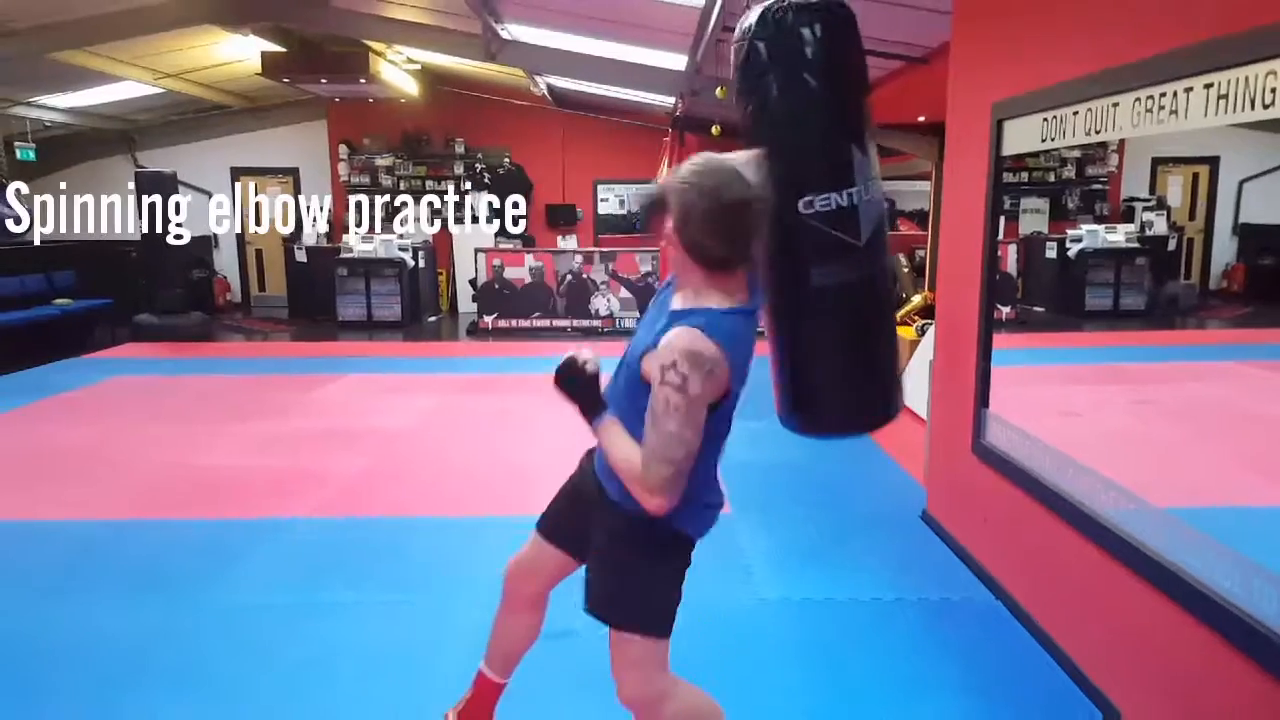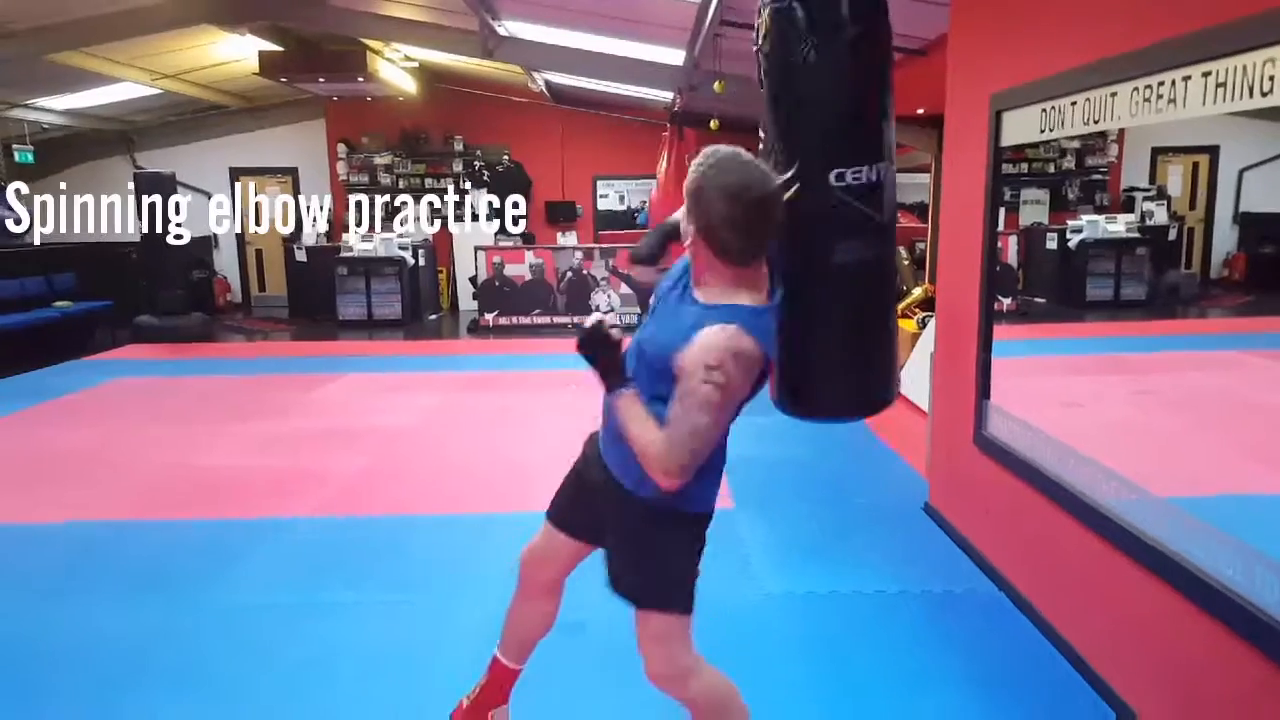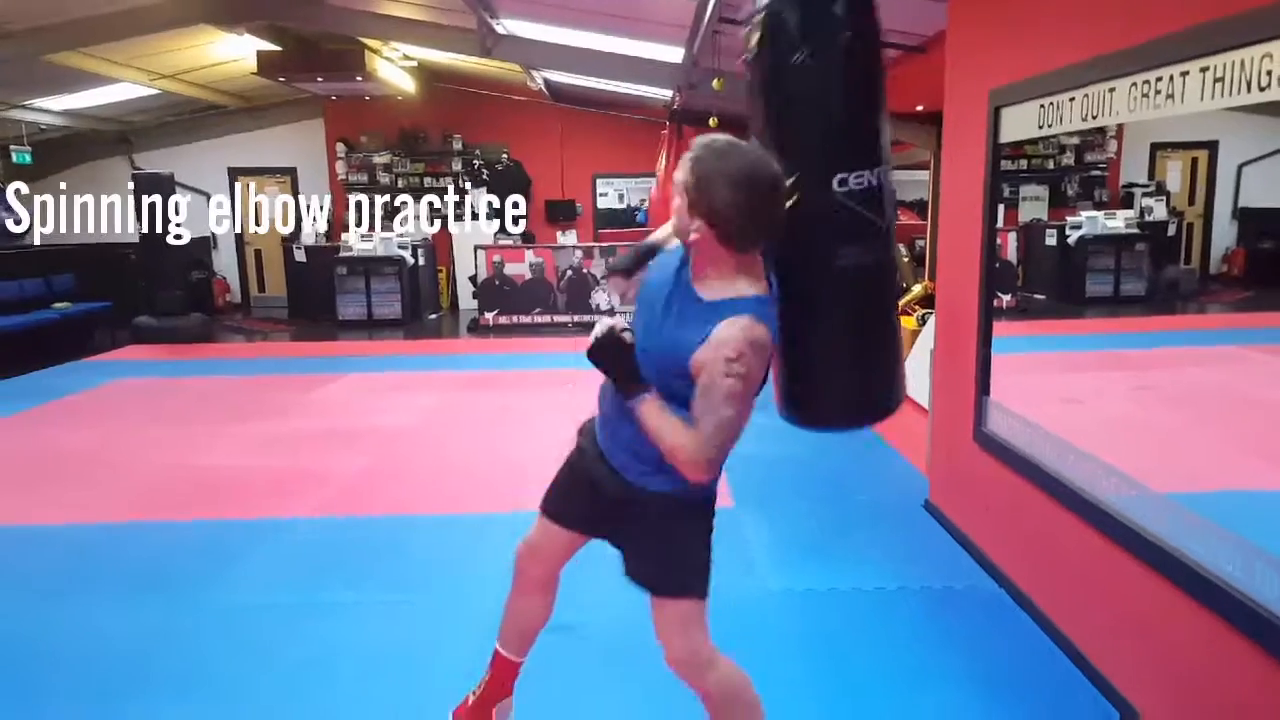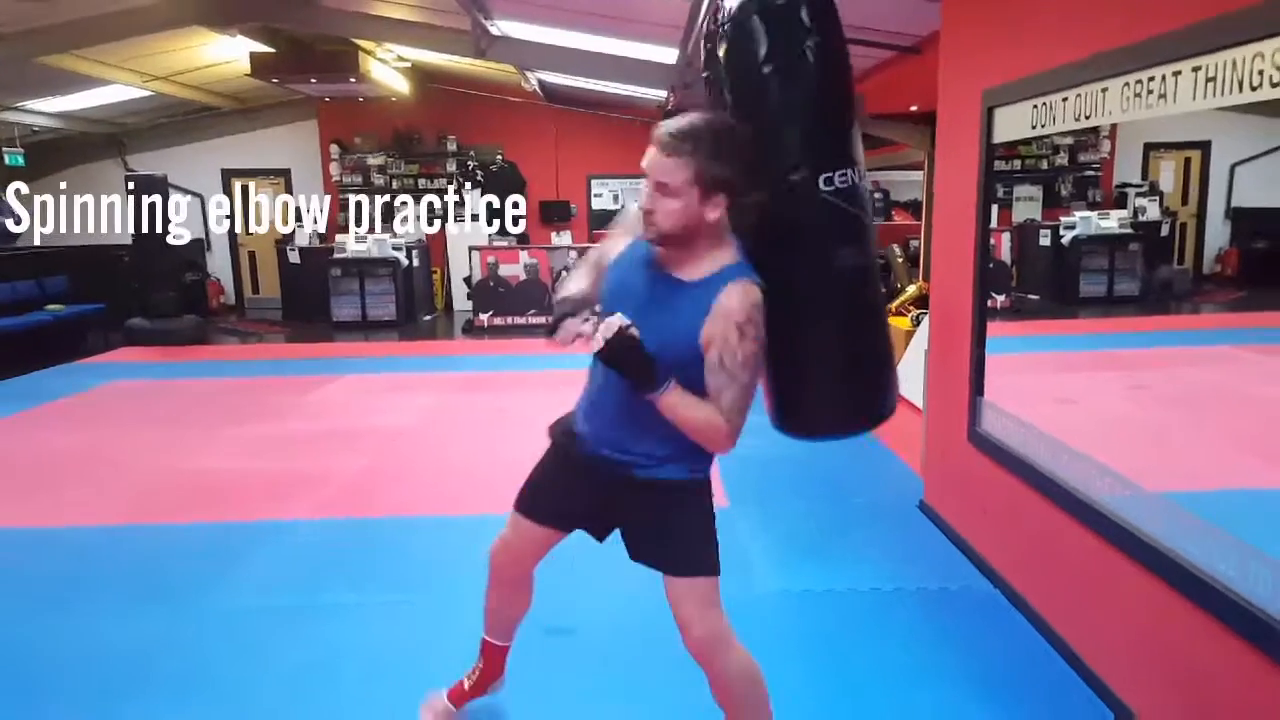
dt=0.1s
person 1, frame 1
left shoulder: (689, 350)
right shoulder: (729, 269)
left elbow: (656, 493)
left wrist: (594, 408)
left hip: (652, 518)
right hip: (607, 474)
right knee: (523, 579)
person 1, frame 2
left shoulder: (728, 343)
right shoulder: (711, 252)
left elbow: (668, 469)
left wrist: (614, 379)
left hip: (662, 502)
right hip: (609, 459)
left knee: (669, 665)
right knee: (538, 566)
person 1, frame 3
left shoulder: (741, 335)
right shoulder: (681, 243)
left elbow: (699, 463)
left wrist: (630, 383)
right wrist: (632, 264)
left hip: (670, 492)
right hip: (606, 447)
left knee: (689, 652)
right knee: (533, 560)
person 1, frame 4
left shoulder: (735, 302)
right shoulder: (632, 232)
left elbow: (721, 433)
right elbow: (583, 287)
left wrist: (647, 376)
right wrist: (571, 308)
left hip: (668, 476)
right hip: (588, 443)
left knee: (706, 634)
right knee: (510, 556)
right ankle: (488, 670)
